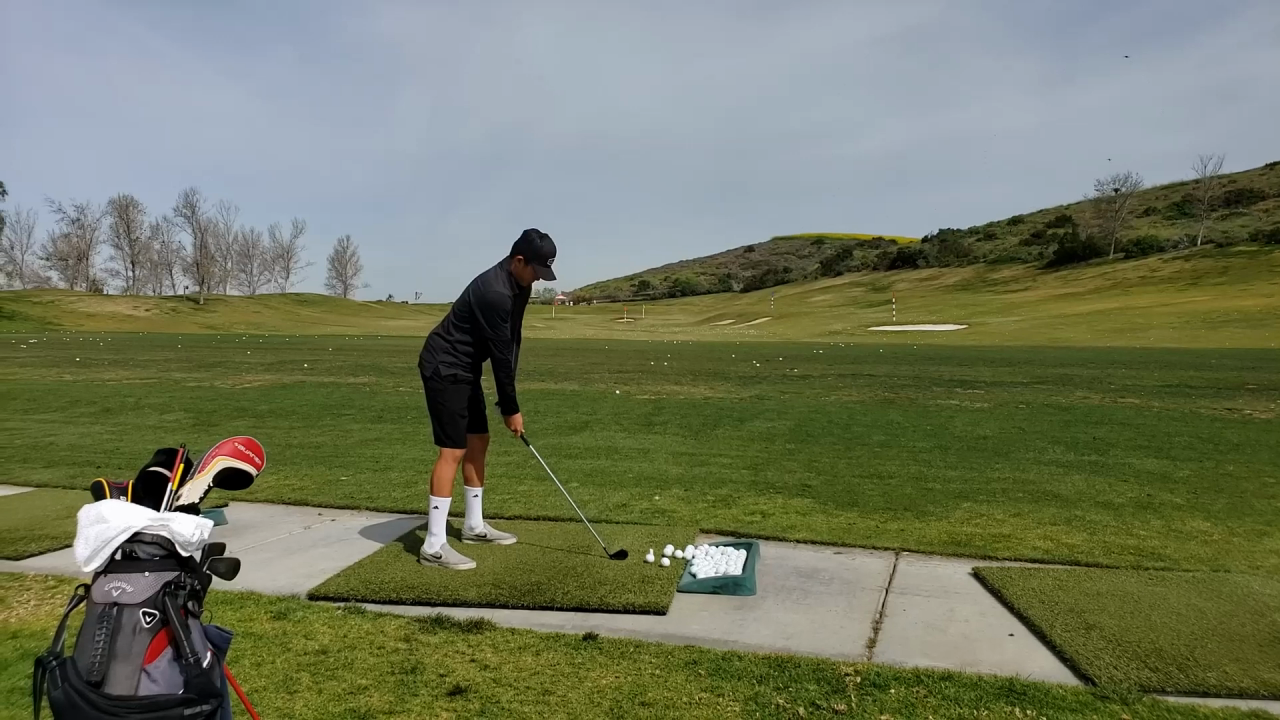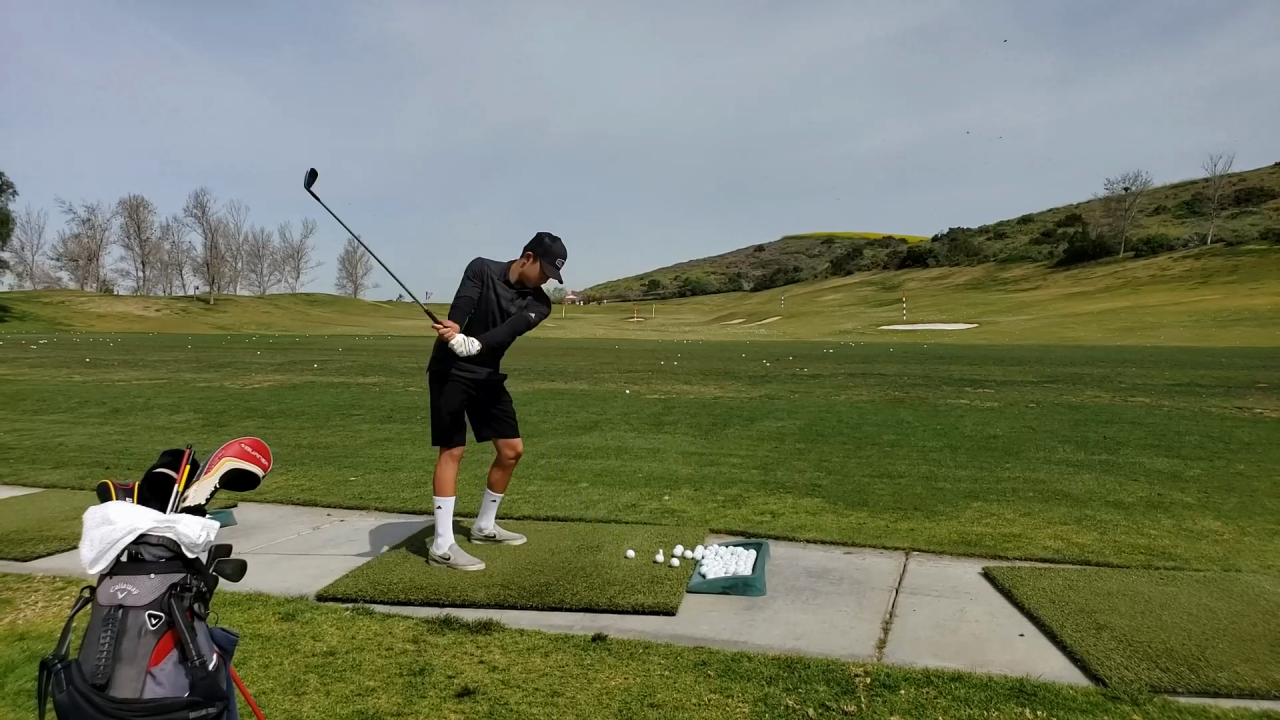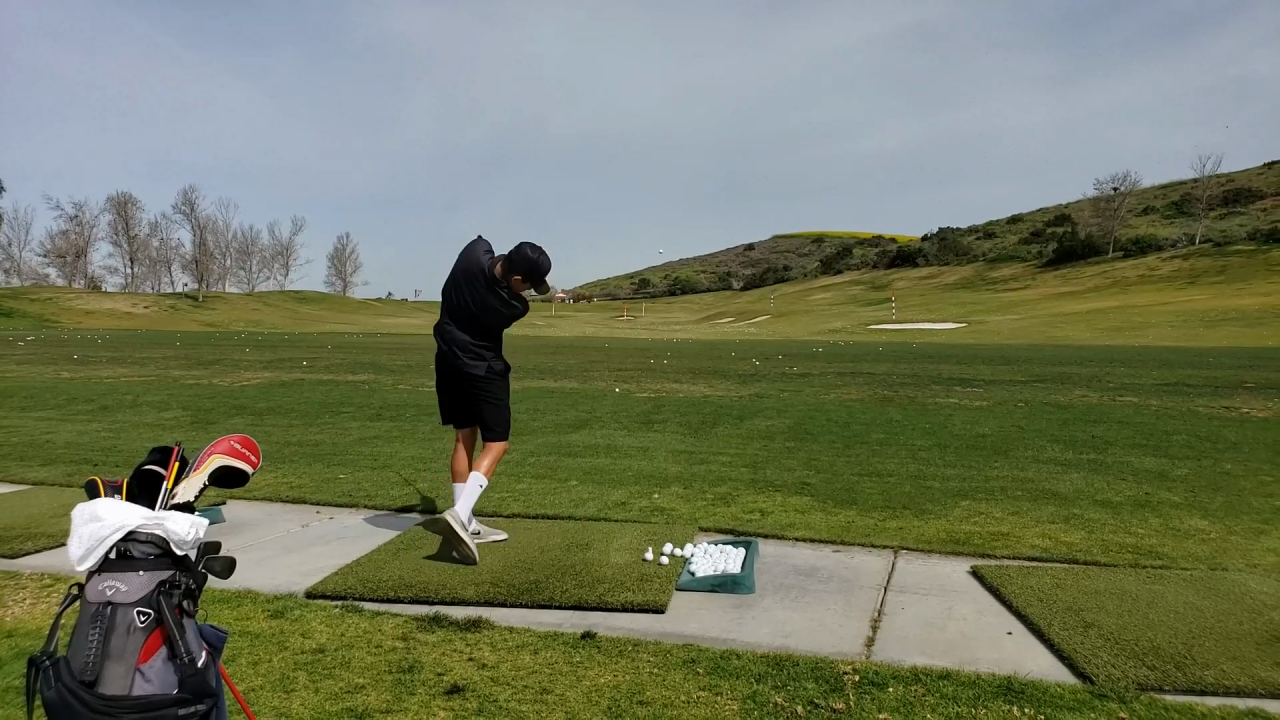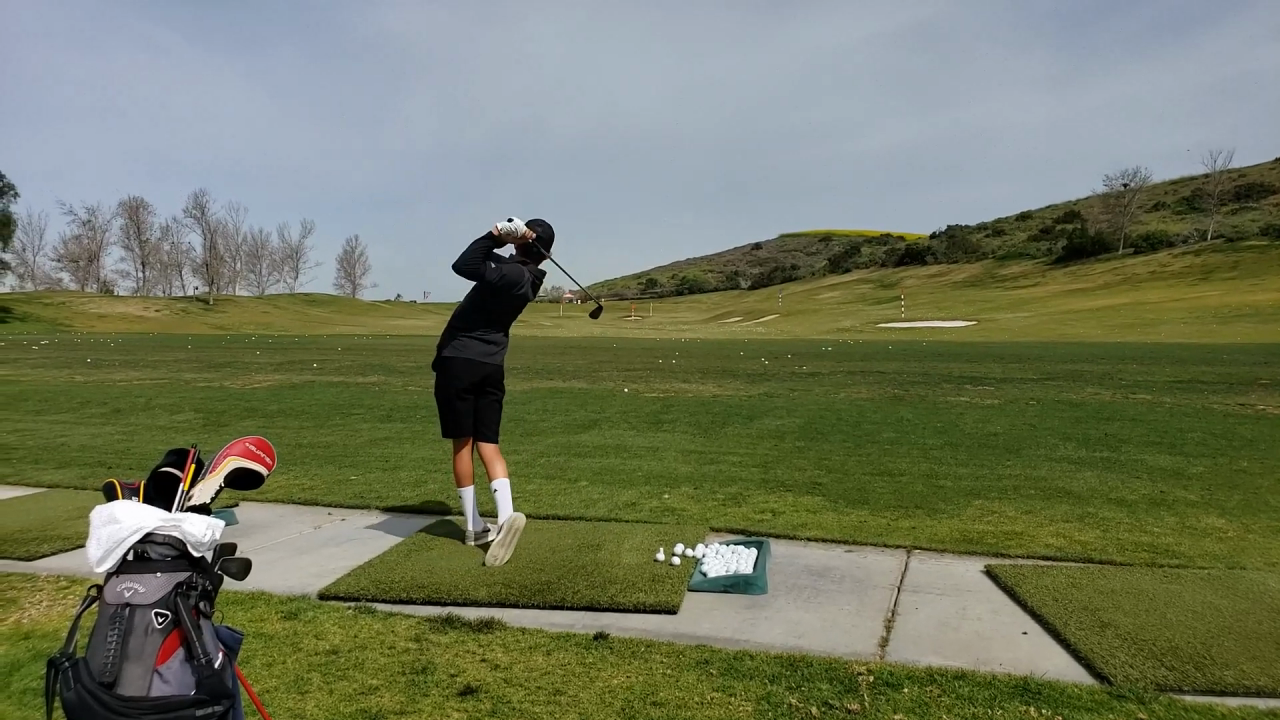
dt=0.7s
person 1, frame 1
left shoulder: (519, 286)
right shoulder: (495, 293)
left elbow: (513, 342)
right elbow: (500, 353)
left wrist: (506, 401)
right wrist: (511, 408)
left hip: (465, 368)
right hip: (444, 368)
left knee: (477, 443)
right knee: (452, 451)
left ankle: (474, 525)
right ankle: (434, 545)
person 1, frame 2
left shoulder: (539, 304)
right shoulder: (482, 269)
left elbow: (506, 332)
right elbow: (460, 308)
left wrist: (471, 344)
right wrist: (454, 333)
left hip: (487, 376)
right hip: (449, 370)
left knee: (512, 450)
right knee: (452, 450)
left ankle: (484, 526)
right ankle: (442, 545)
person 1, frame 3
left shoulder: (473, 252)
right shoulder: (516, 304)
left hip: (447, 357)
right hip: (483, 370)
left knee: (464, 438)
right knee: (495, 445)
left ankle: (465, 524)
right ankle: (461, 514)
person 1, frame 4
left shoulder: (513, 274)
right shoulder: (528, 276)
left elbow: (464, 265)
right elbow: (478, 254)
left wrist: (499, 234)
right wrist: (504, 235)
left hip: (458, 361)
right hip: (491, 365)
left knee: (463, 443)
right knee: (488, 444)
left ankle: (474, 526)
right ankle: (506, 515)
